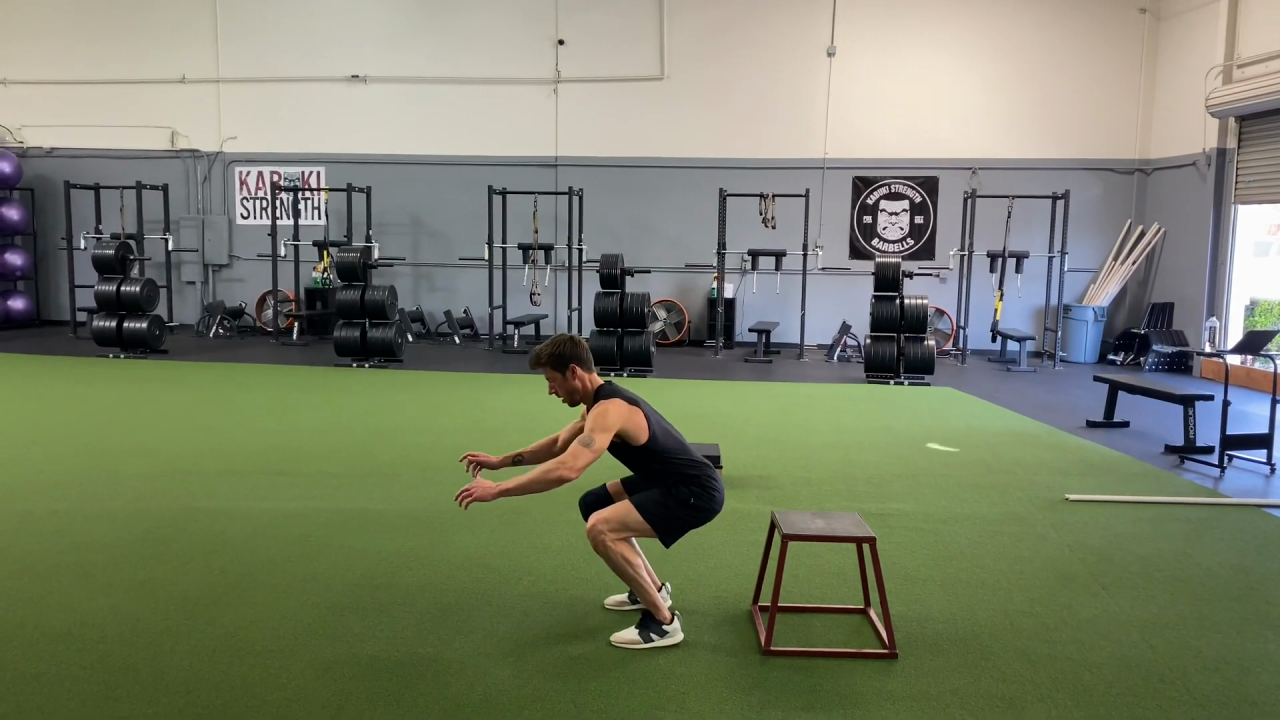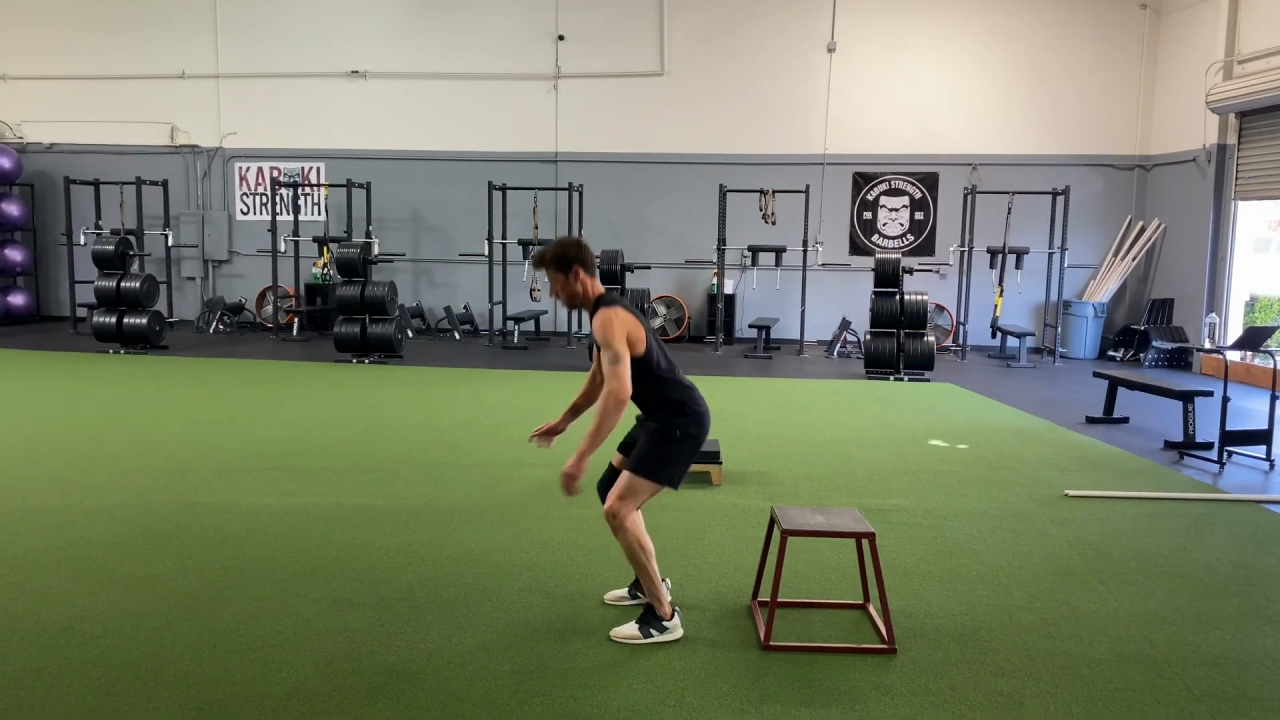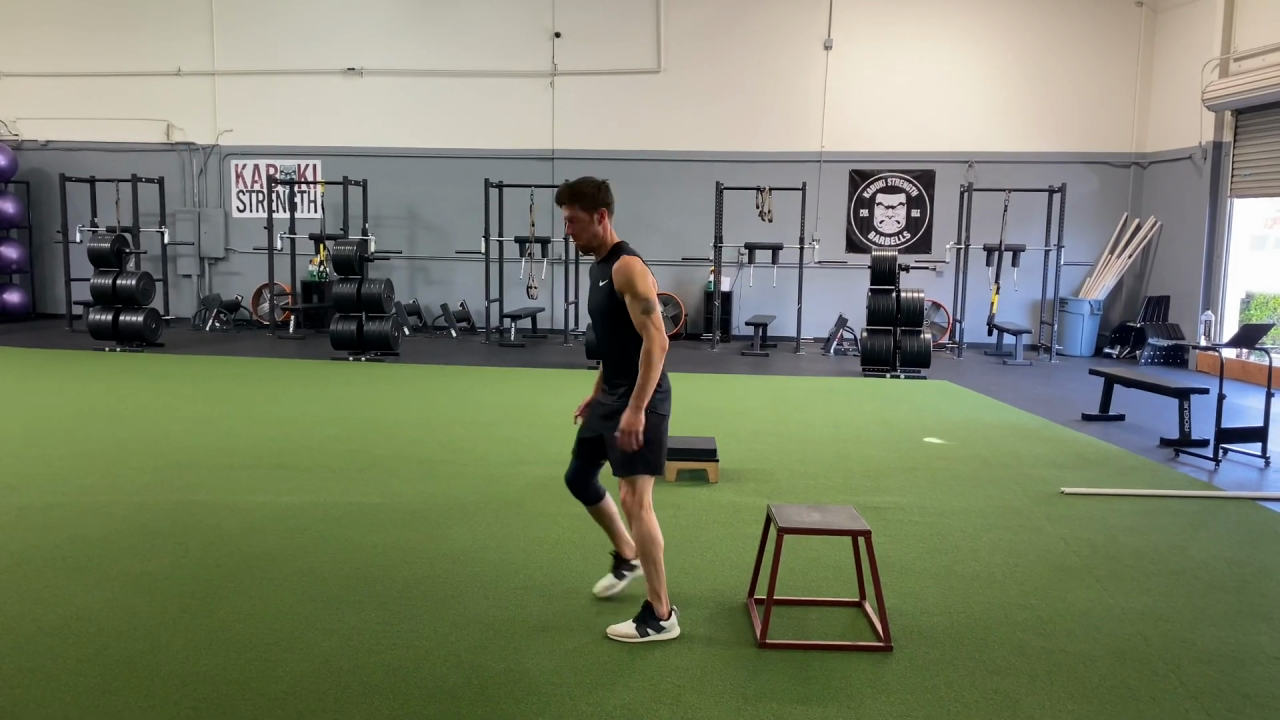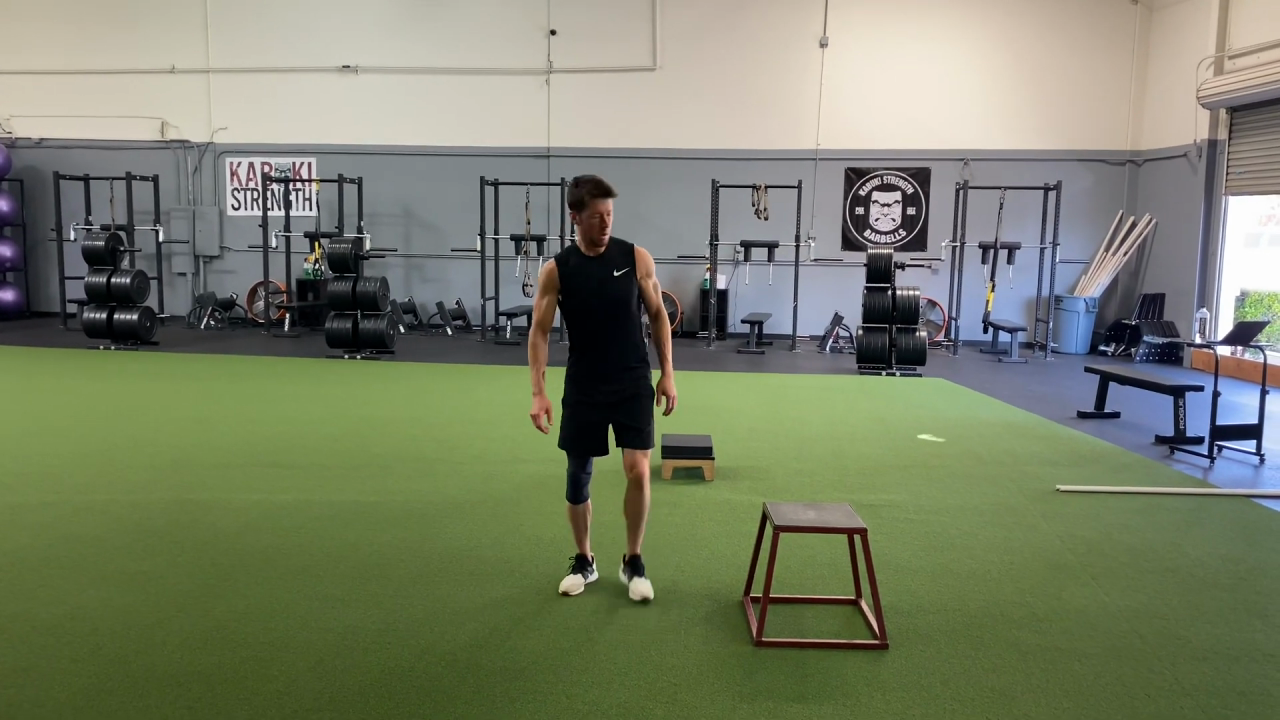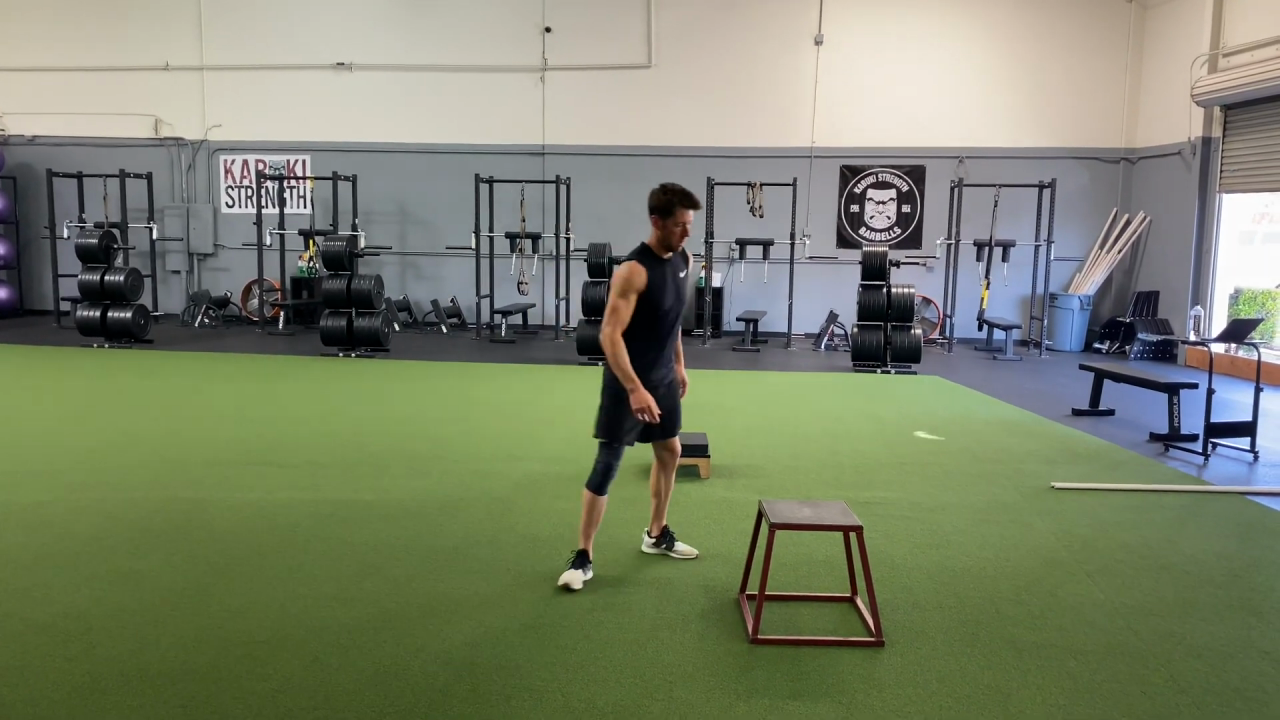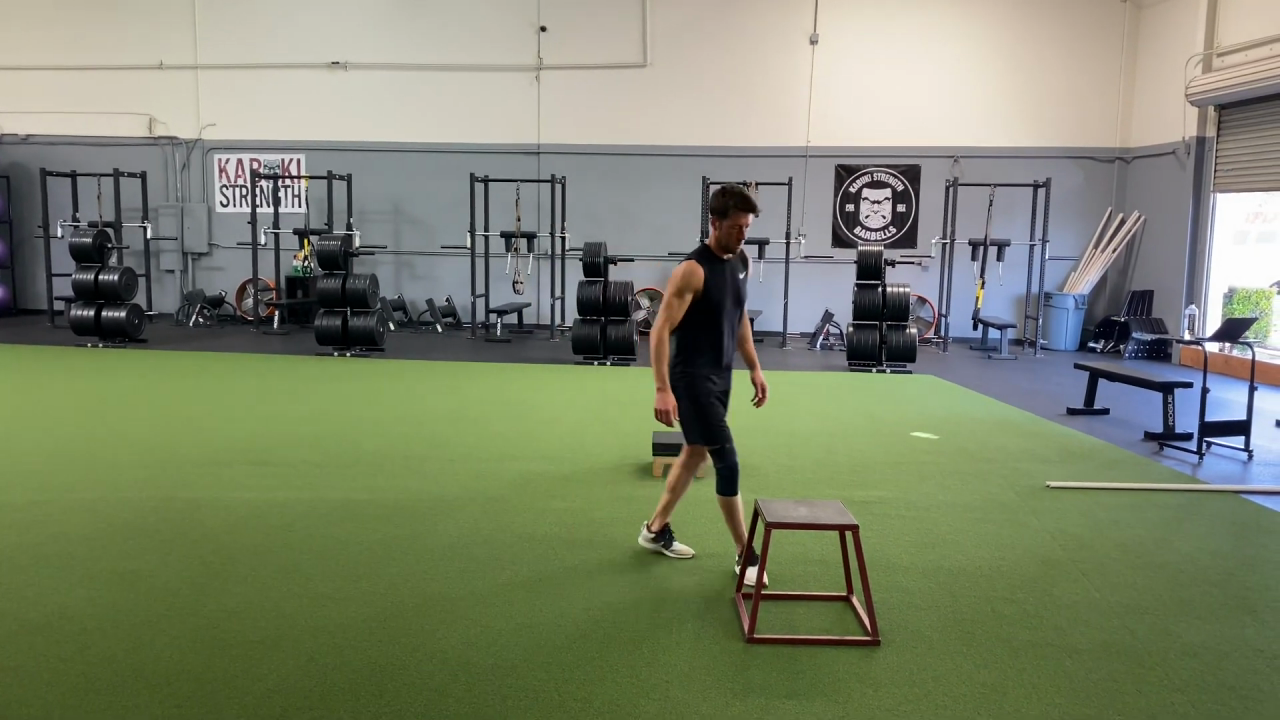
dt=0.5s
person 1, frame 1
left shoulder: (608, 410)
right shoulder: (603, 401)
left elbow: (566, 469)
right elbow: (559, 444)
left wrist: (496, 490)
right wrist: (500, 461)
left hip: (696, 493)
right hip: (672, 481)
left knee: (600, 528)
right knee: (593, 505)
left ankle: (663, 621)
right ankle: (652, 588)
person 1, frame 2
left shoulder: (608, 319)
right shoulder: (607, 311)
left elbow: (617, 394)
right elbow: (599, 378)
left wrist: (580, 458)
right wrist: (563, 421)
left hip: (679, 421)
right hip: (663, 416)
left knee: (617, 508)
right knee: (610, 489)
left ankle: (664, 617)
right ankle: (650, 583)
person 1, frame 3
left shoulder: (627, 268)
right shoulder: (600, 266)
left elbow: (656, 341)
left wrist: (636, 408)
right wrist: (596, 393)
left hip: (639, 400)
right hip: (612, 397)
left knee: (635, 501)
right knee: (579, 480)
left ankle: (660, 615)
right ankle: (627, 558)
person 1, frame 4
left shoulder: (637, 258)
right shoulder: (557, 269)
left elbow: (658, 316)
right elbow: (539, 333)
left wrist: (666, 374)
right wrist: (538, 394)
left hip: (633, 384)
right hip: (584, 388)
left knee: (638, 471)
right knee: (578, 477)
left ankle: (633, 561)
right ankle: (583, 561)
person 1, frame 5
left shoulder: (683, 259)
right shoulder: (634, 270)
right elbow: (610, 334)
left wrist: (679, 364)
right wrist: (635, 390)
left hip: (663, 375)
right hip: (629, 380)
left knee: (670, 452)
right knee: (606, 465)
left ankle: (657, 533)
right ankle: (582, 557)
person 1, frame 6
left shoulder: (743, 262)
right shoulder: (693, 270)
right elbow: (661, 330)
left wrist: (754, 368)
right wrist: (663, 390)
left hip: (722, 376)
right hip: (693, 379)
left knee: (694, 455)
right knee: (726, 462)
left ankle: (655, 530)
right ankle: (744, 555)
